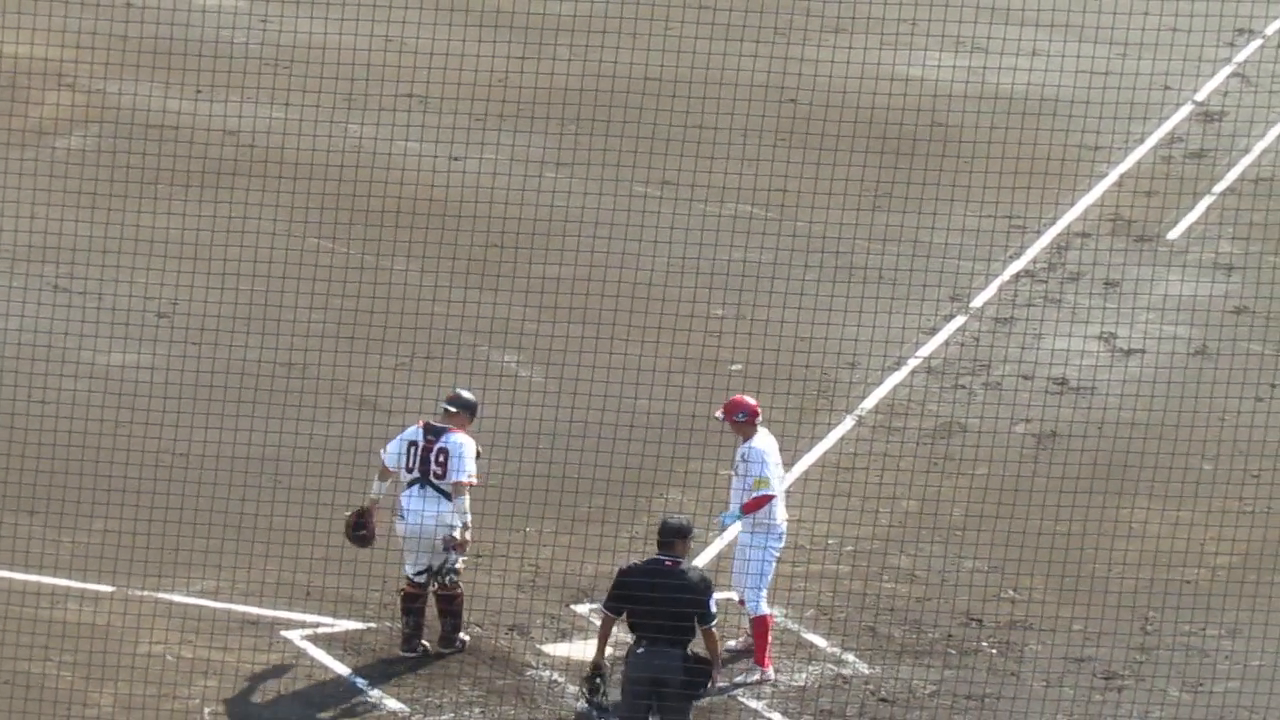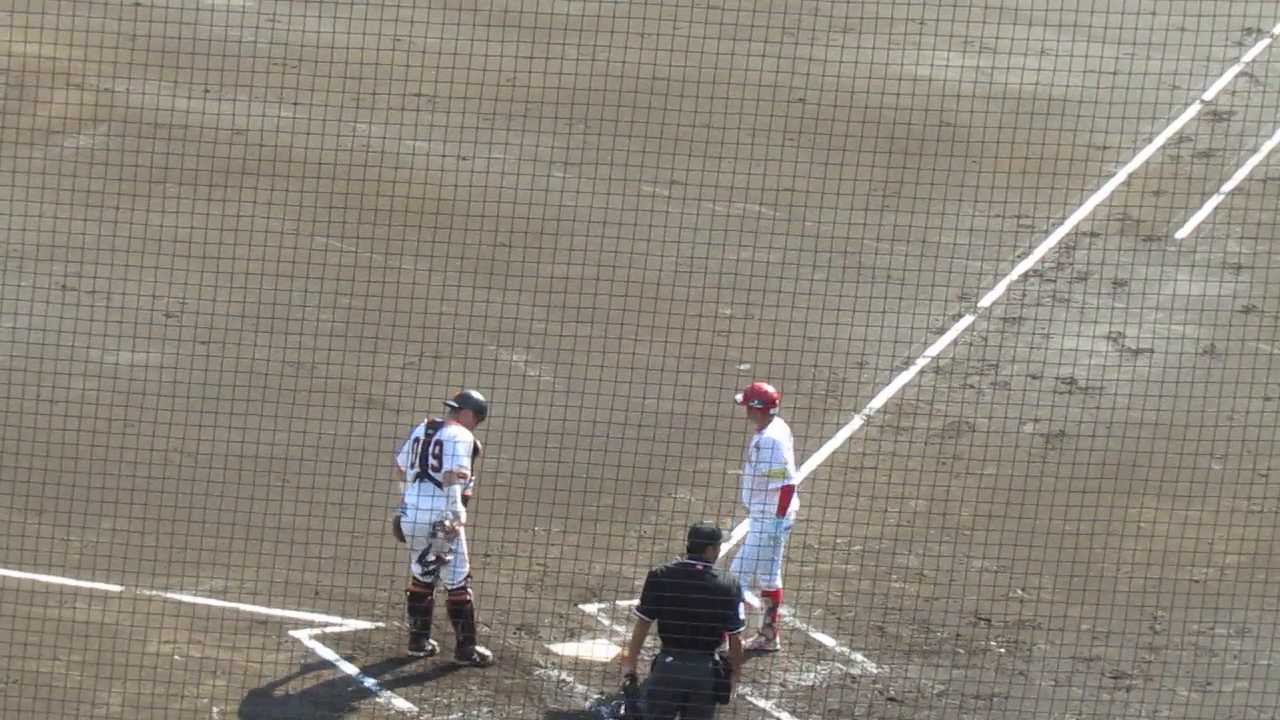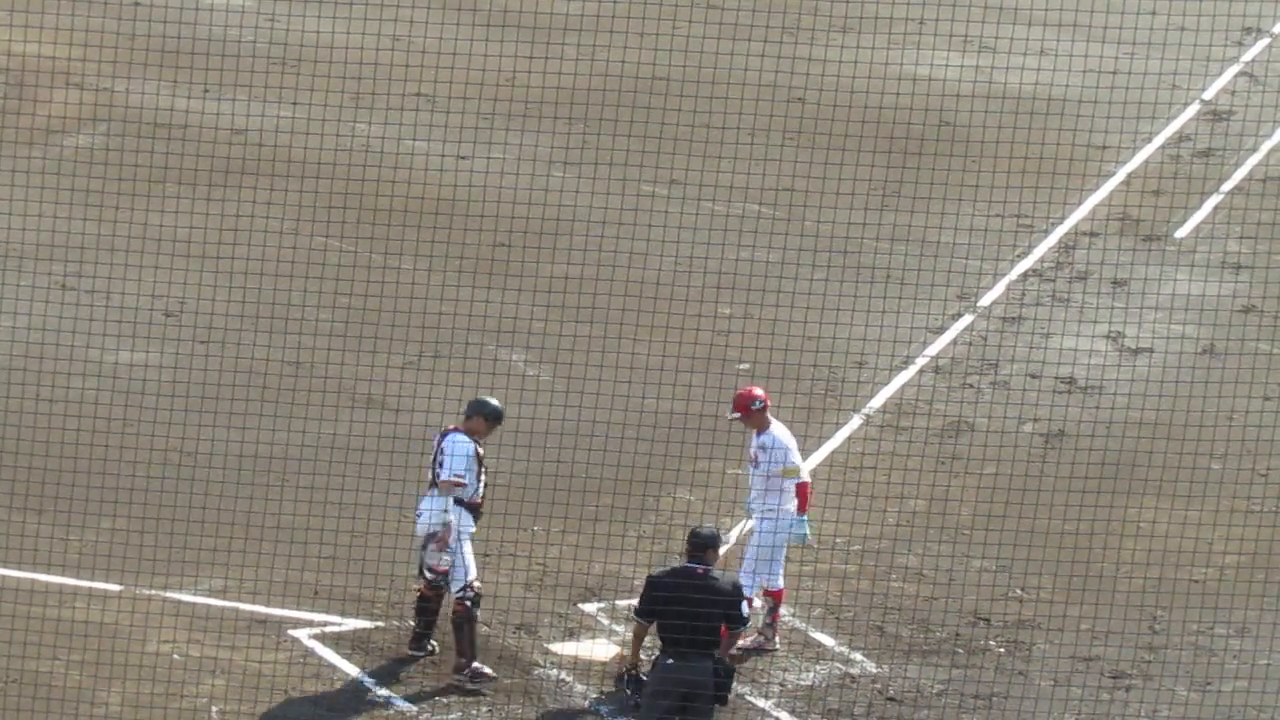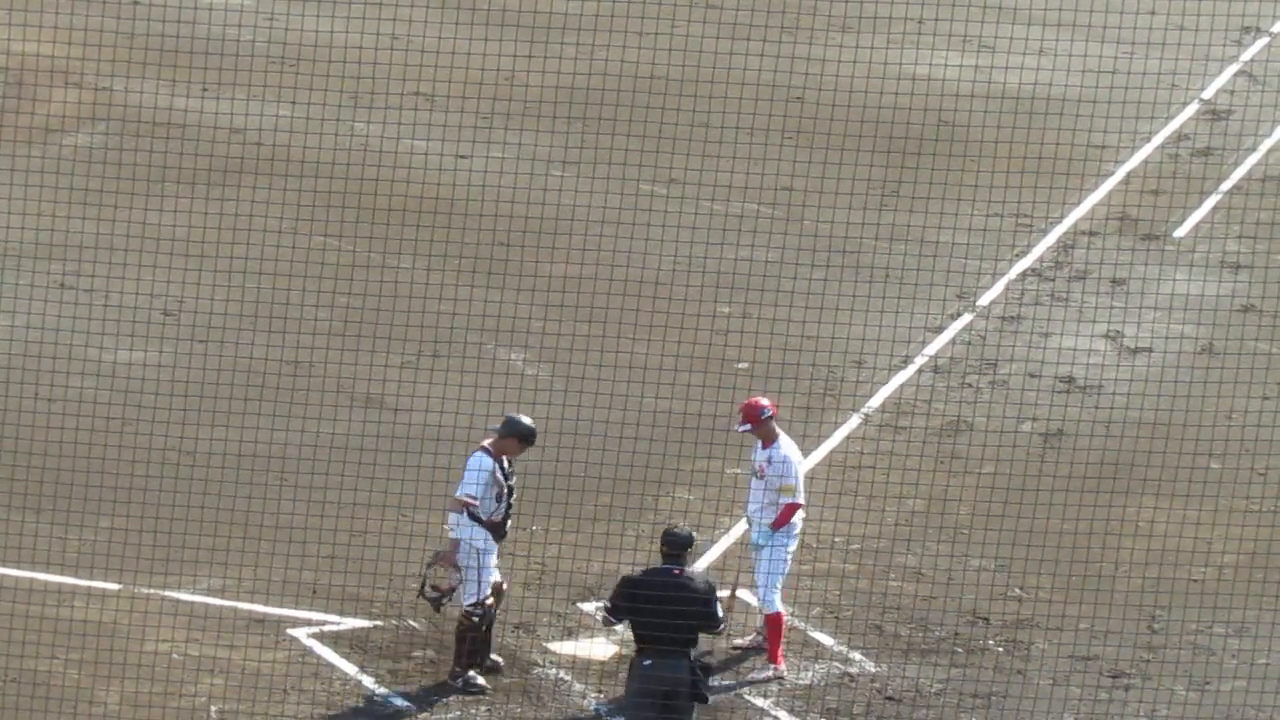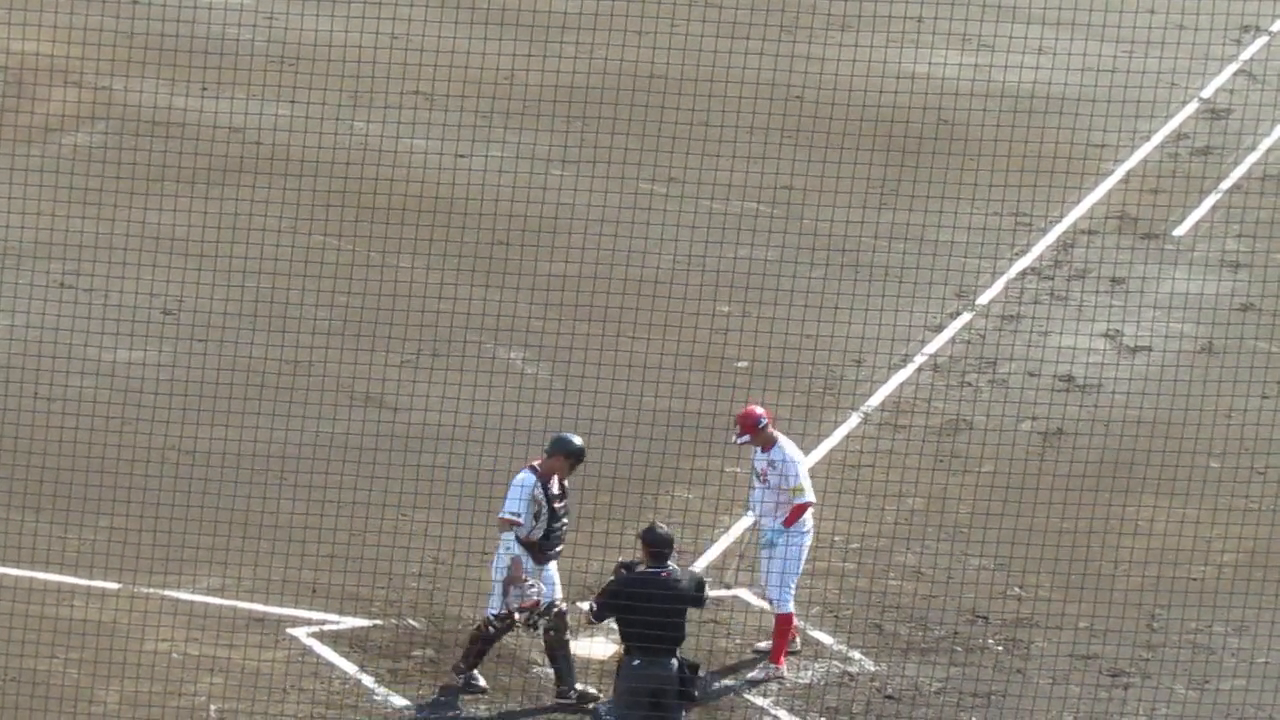
dt=0.4s
person 1, frame 1
left shoulder: (413, 432)
right shoulder: (463, 442)
left elbow: (387, 467)
right elbow: (460, 487)
left wrist: (374, 499)
right wrist: (464, 527)
left hip: (409, 518)
right hip: (442, 523)
left knee: (416, 578)
right knee: (448, 579)
left ankle: (411, 641)
right ankle: (449, 639)
person 1, frame 2
left shoulder: (422, 430)
right shoulder: (460, 436)
left elbow: (404, 467)
right elbow: (451, 477)
right wrist: (456, 518)
left hip: (412, 514)
right hip: (441, 517)
left knee: (421, 576)
right knee: (458, 582)
left ankle: (419, 641)
right ankle: (466, 649)
person 1, frame 3
left shoulder: (447, 437)
right shoulder: (463, 443)
right elbow: (447, 486)
right wrist: (447, 527)
left hip: (432, 521)
right hip: (451, 524)
left knee: (434, 582)
right knee: (467, 591)
left ankle: (420, 641)
right ankle: (465, 663)
person 1, frame 4
left shoulder: (500, 457)
right shoulder: (482, 462)
right elbow: (460, 504)
right wrist: (453, 545)
left hip: (488, 539)
right hip: (474, 540)
left knee: (494, 592)
right knee: (478, 605)
left ankle: (479, 655)
right ankle: (460, 671)
person 1, frame 5
left shoulder: (559, 481)
right shoulder: (526, 481)
right elbow: (508, 524)
right wrist: (516, 564)
left hip: (545, 560)
right hip: (520, 559)
left knee: (557, 619)
right knee: (500, 619)
left ankle: (567, 687)
right ankle: (465, 669)
person 2, frame 1
left shoulder: (756, 449)
right shoulder: (760, 438)
left elbow: (767, 494)
right elbow: (772, 479)
left wrist: (736, 513)
left hip: (763, 530)
right hip: (753, 526)
left knee: (754, 594)
right knee: (742, 583)
left ankle: (763, 666)
right ankle: (756, 638)
person 2, frame 2
left shoulder: (772, 439)
right shoulder: (776, 428)
left elbow: (788, 484)
left wrist: (782, 521)
left hip: (768, 518)
right hip: (767, 515)
left knee: (740, 576)
right knee: (768, 575)
right ankle: (768, 635)
person 2, frame 3
left shoulder: (780, 441)
right shoulder: (758, 433)
left elbow: (802, 482)
left wrist: (801, 520)
right wrist: (752, 498)
left hip: (776, 519)
right hip: (764, 514)
left knee: (750, 579)
right knee: (771, 576)
right ankle: (767, 635)
person 2, frame 4
left shoulder: (786, 456)
right shoulder: (762, 444)
left elbow: (795, 503)
left wrist: (770, 531)
right wrist: (753, 512)
left hip: (780, 532)
right hip: (762, 526)
left knee: (769, 592)
right knee: (762, 584)
left ankle: (775, 663)
right ankle: (765, 635)
person 2, frame 5
left shoulder: (788, 456)
right shoulder: (759, 447)
left elbow: (805, 500)
left wrist: (781, 529)
right wrist: (754, 496)
left hip: (792, 532)
right hip: (770, 528)
left knee: (780, 593)
right knee: (771, 587)
left ankle: (776, 663)
right ankle: (789, 637)
person 3, frame 1
left shoulder: (630, 574)
right shoulder: (698, 581)
left elbow: (609, 618)
right elbow: (708, 631)
left wrist: (599, 654)
right wrist: (716, 666)
left hip: (641, 657)
right hip: (677, 662)
person 3, frame 2
left shoulder: (661, 577)
right shoulder: (727, 586)
left elbow: (643, 623)
right elbow: (734, 637)
left wrist: (630, 660)
right wrist: (734, 672)
left hip: (669, 664)
right hip: (705, 668)
person 3, frame 3
left shoulder: (658, 581)
right shoulder: (728, 588)
left elbow: (641, 625)
right elbow: (737, 629)
left wrist: (634, 655)
right wrist: (724, 650)
left hip: (668, 666)
right hip: (704, 670)
person 3, frame 4
left shoulder: (635, 582)
right shoulder: (703, 587)
left elbow: (608, 620)
right elbow: (716, 628)
left hip: (646, 668)
right hip: (683, 669)
person 3, frame 5
left shoulder: (624, 584)
right shoulder: (686, 581)
left elbow: (592, 617)
right elbow: (701, 599)
right wrist: (672, 566)
left hip: (635, 667)
right hip: (670, 667)
